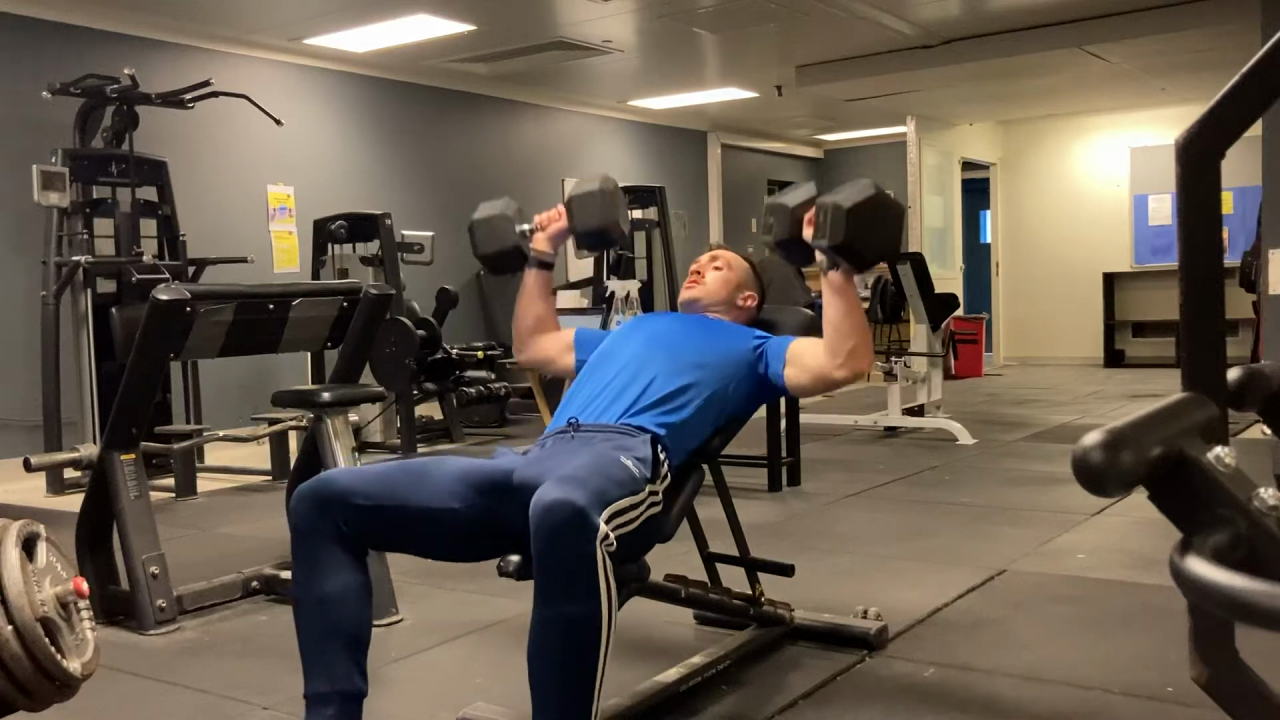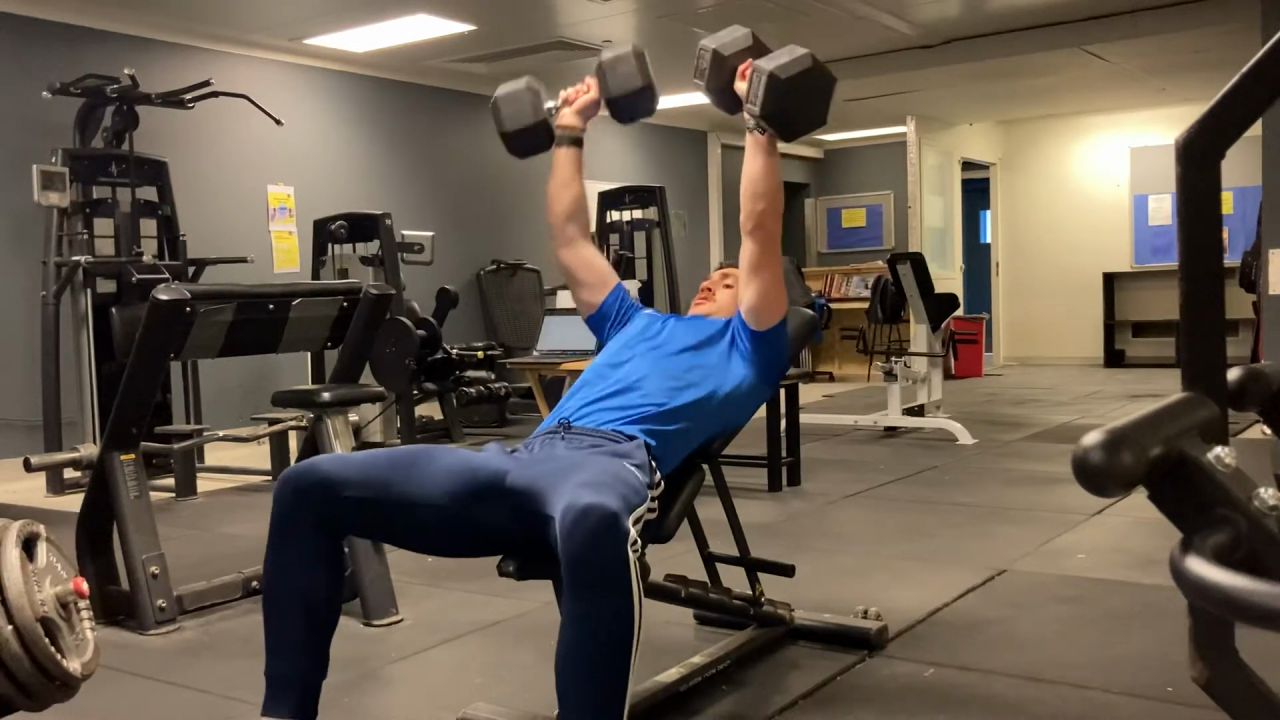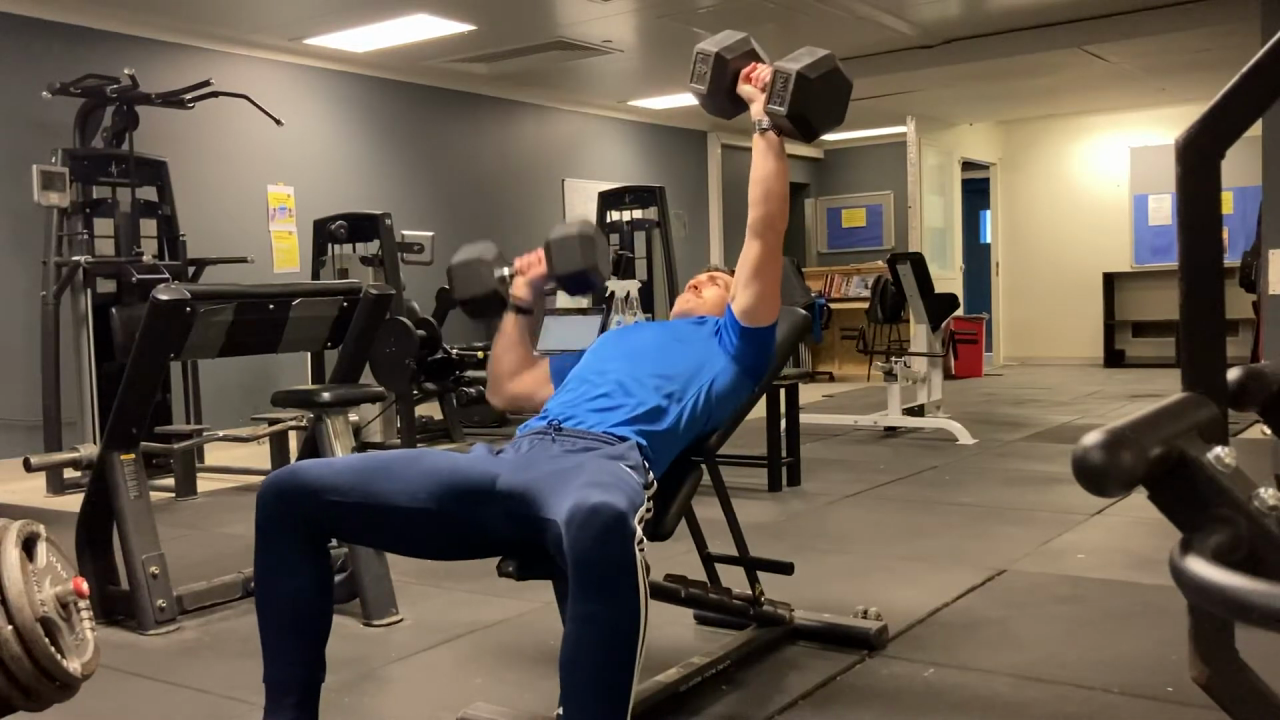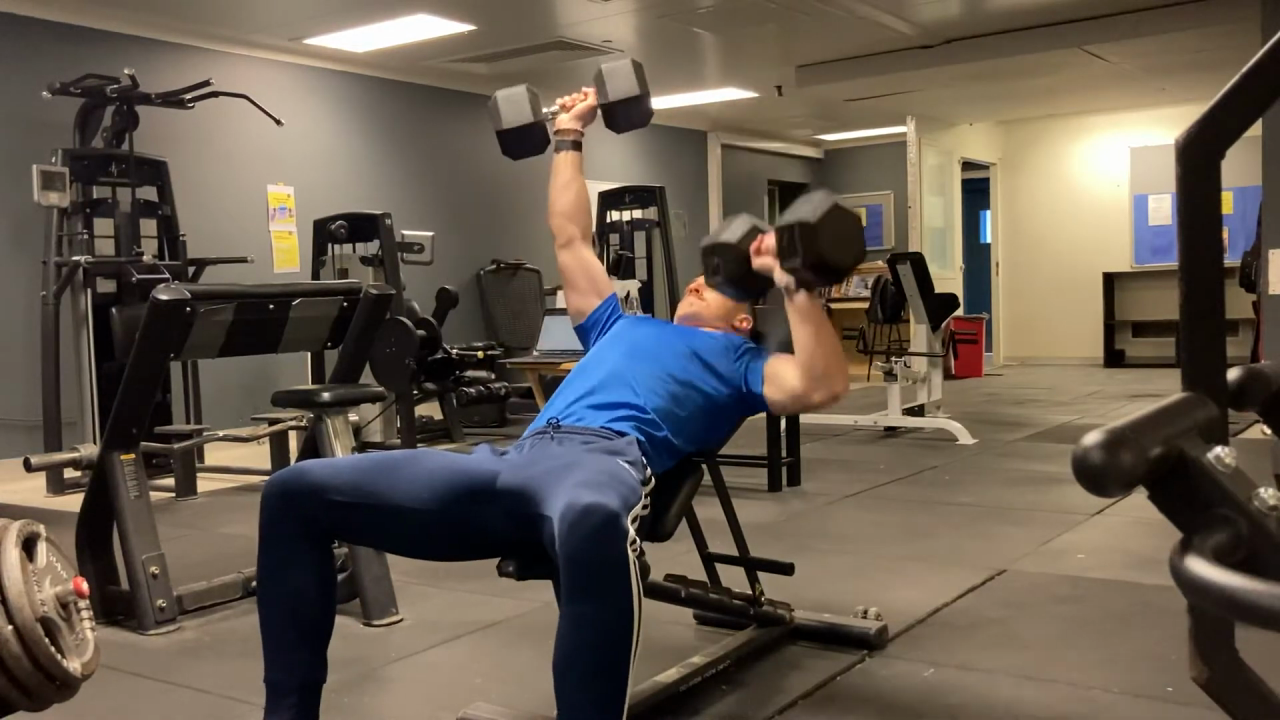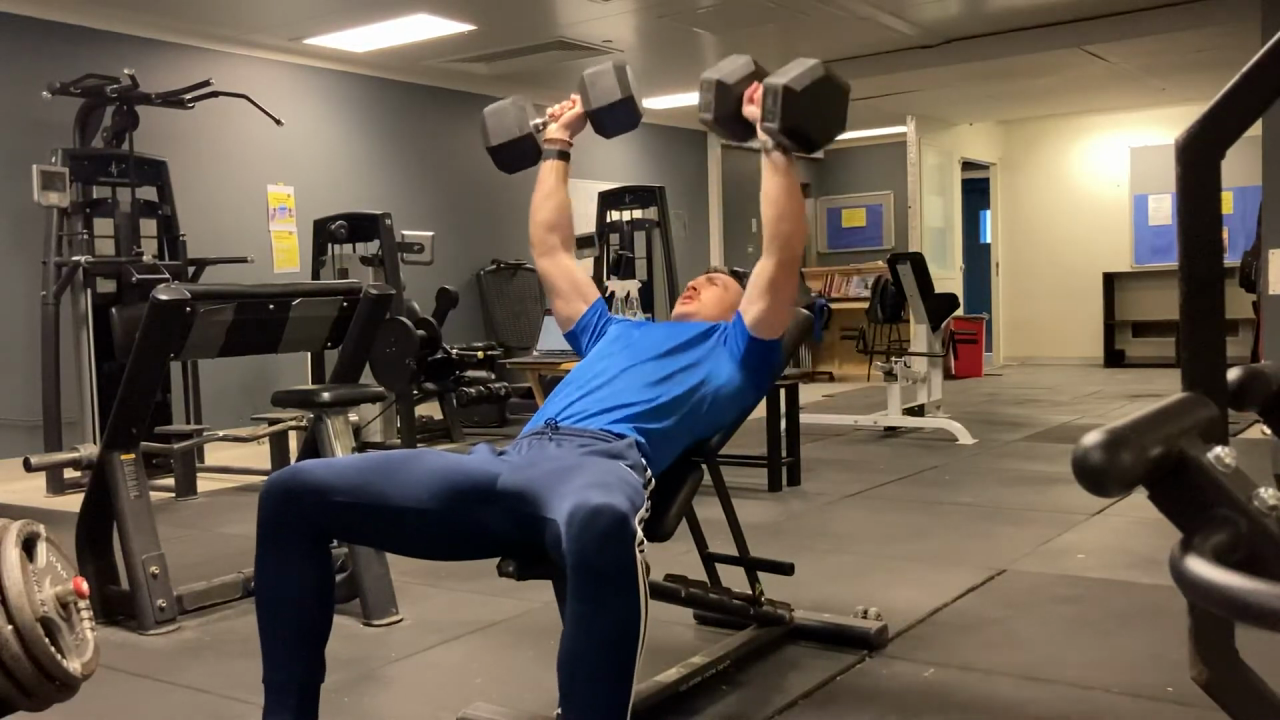
dt=1s
person 1, frame 1
left shoulder: (749, 347)
right shoulder: (627, 329)
left elbow: (845, 363)
right elbow: (530, 346)
right wrist: (542, 255)
left hip: (626, 459)
right hip: (531, 460)
left knee: (562, 511)
right knee: (325, 500)
person 1, frame 2
left shoulder: (747, 349)
right shoulder: (638, 324)
left elbow: (759, 234)
right elbow: (570, 237)
left wrist: (758, 120)
right wrist: (569, 131)
left hip: (616, 460)
right hip: (523, 457)
left knee: (592, 520)
right knee: (310, 487)
person 1, frame 3
left shoulder: (731, 343)
right shoulder: (615, 339)
left elbow: (764, 236)
right elbow: (506, 389)
left wrist: (766, 121)
right wrist: (520, 298)
left hip: (607, 461)
right hip: (512, 457)
left knee: (599, 522)
right knee: (291, 493)
person 1, frame 4
left shoulder: (739, 360)
right shoulder: (621, 328)
left elbow: (822, 383)
right elbow: (571, 240)
left wrist: (791, 282)
right wrist: (568, 135)
left hip: (604, 458)
right hip: (511, 459)
left knee: (591, 523)
right knee: (296, 493)
person 1, frame 5
left shoulder: (735, 353)
right shoulder: (617, 333)
left elbow: (783, 256)
right elbow: (551, 251)
left wrist: (773, 140)
right wrist: (557, 143)
left hip: (603, 461)
right hip: (509, 460)
left knee: (600, 524)
right knee: (294, 493)
